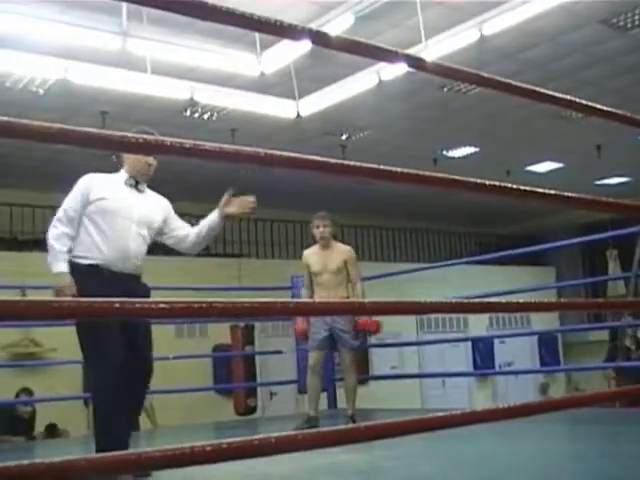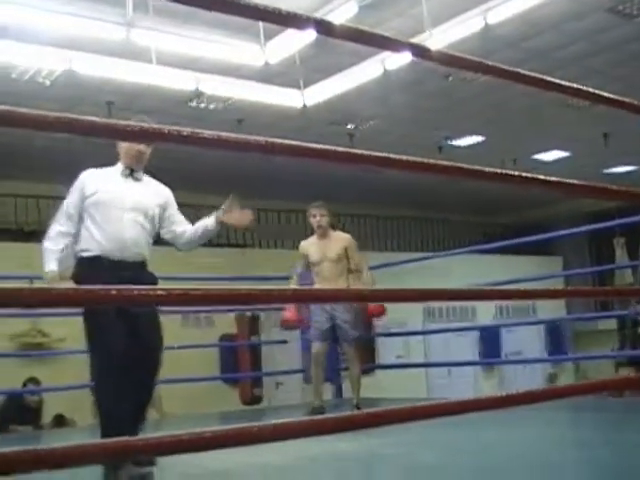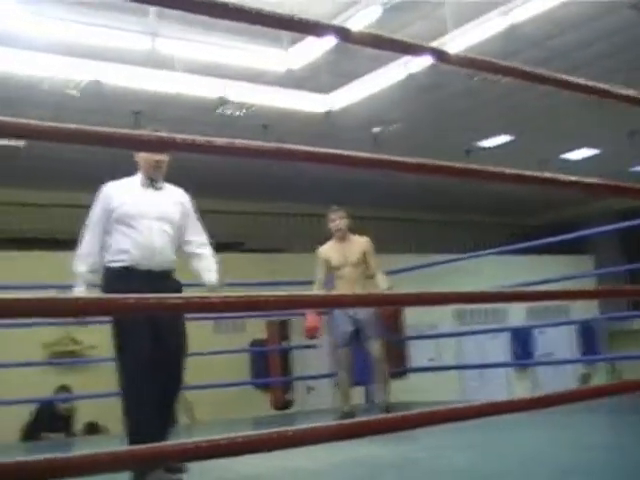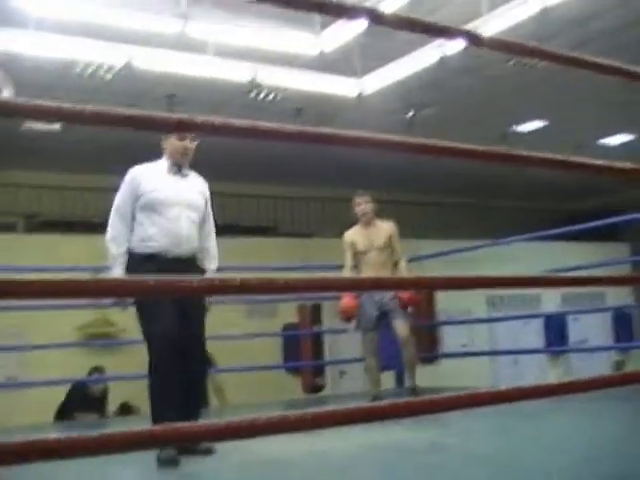
dt=0.2s
person 1, frame 1
left shoulder: (157, 202)
right shoulder: (92, 184)
left elbow: (188, 241)
right elbow: (60, 229)
left wrist: (219, 214)
right wrist: (60, 271)
left hip: (131, 287)
right hip: (93, 283)
left knee: (139, 367)
right knee: (107, 368)
left ankle: (117, 445)
right ankle: (112, 456)
person 1, frame 2
left shoulder: (159, 192)
right shoulder: (91, 179)
left elbow: (182, 234)
right elbow: (63, 226)
left wrist: (217, 221)
right wrist: (52, 267)
left hip: (137, 277)
right hip: (98, 274)
left knee: (147, 355)
right knee: (110, 361)
left ankle: (126, 439)
person 1, frame 3
left shoulder: (179, 198)
right shoulder: (113, 191)
left elbow: (194, 245)
right elbow: (92, 242)
left wrist: (211, 279)
right wrist: (81, 288)
left hip: (165, 285)
right hip: (125, 283)
left knee: (171, 364)
right knee: (138, 367)
left ankle: (155, 448)
person 1, frame 4
left shoulder: (199, 184)
right shoulder: (139, 175)
left elbow: (207, 234)
right elbow: (118, 227)
left wrist: (209, 272)
right wrist: (117, 272)
left hip: (188, 271)
right hip: (150, 268)
left knee: (192, 350)
right knee: (163, 345)
person 2, frame 1
left shoulder: (346, 252)
right shoulder: (307, 255)
left elbow: (357, 283)
left hip: (343, 312)
right hip: (319, 313)
left knee: (348, 363)
right knee: (313, 364)
left ankle: (351, 415)
right ankle: (312, 416)
person 2, frame 2
left shoulder: (345, 240)
right shoulder: (305, 246)
left elbow: (362, 269)
right elbow: (298, 275)
left hip: (344, 301)
right hip: (319, 304)
left knee: (351, 354)
right knee: (317, 354)
left ankle: (356, 403)
right ankle: (318, 405)
person 2, frame 3
left shoulder: (364, 243)
right shoulder: (324, 251)
left elbow: (376, 273)
right elbow: (320, 283)
left wrist: (387, 293)
left hip: (366, 304)
right hip: (340, 308)
left knee: (378, 355)
right knee: (342, 361)
left ankle: (384, 404)
right ankle: (347, 410)
person 2, frame 4
left shoulder: (389, 228)
right shoulder: (349, 236)
left elbow: (399, 259)
right elbow: (349, 268)
left hip: (390, 289)
right hip: (366, 293)
left knee: (405, 336)
right knee: (369, 347)
left ankle: (412, 386)
right ankle: (376, 394)
